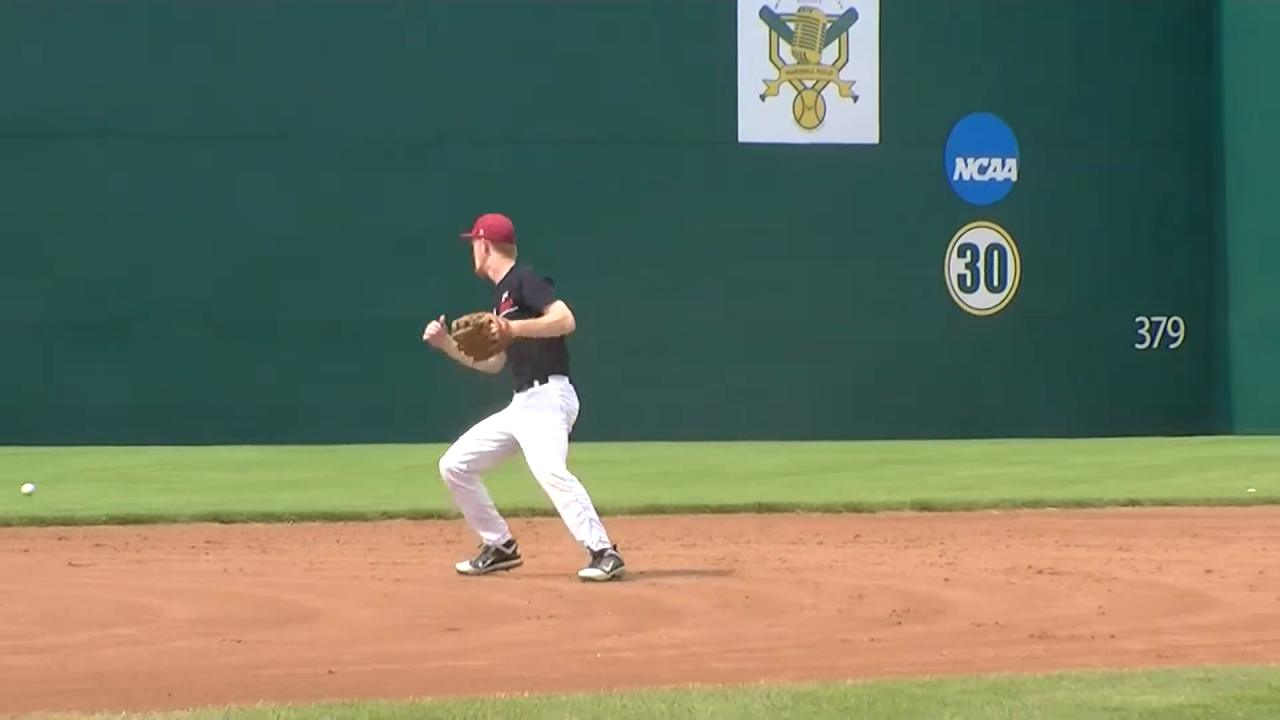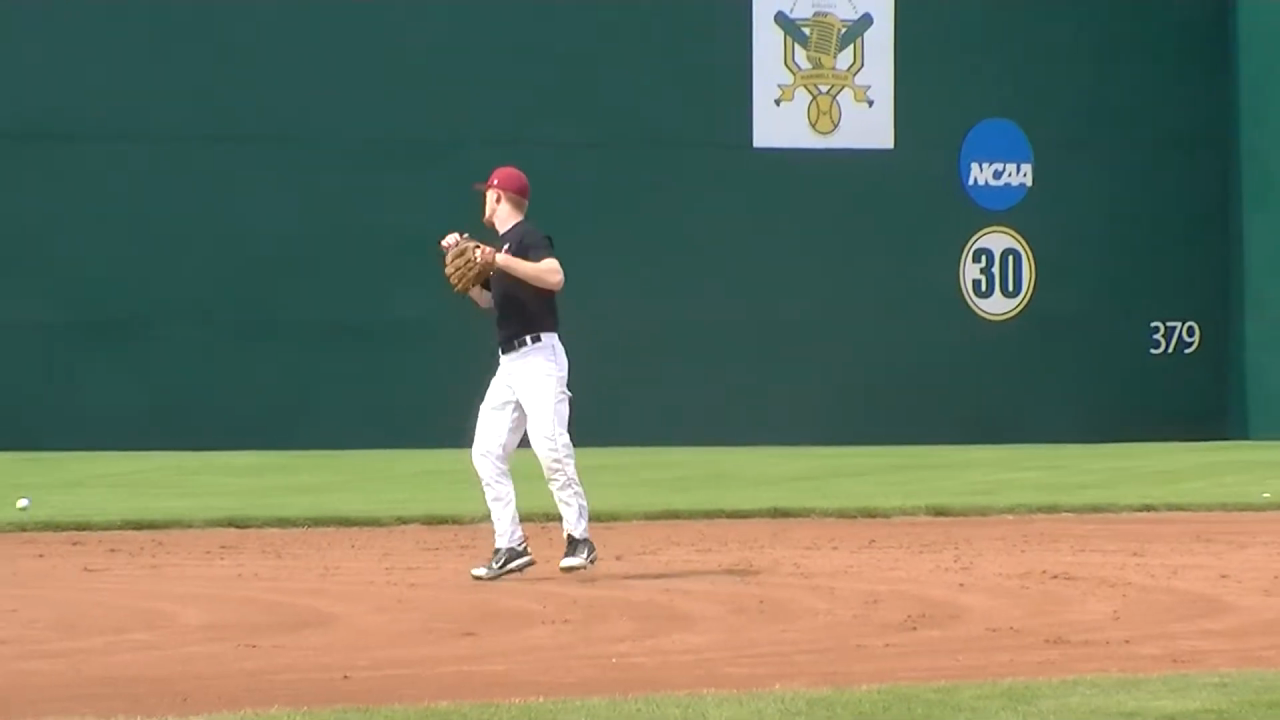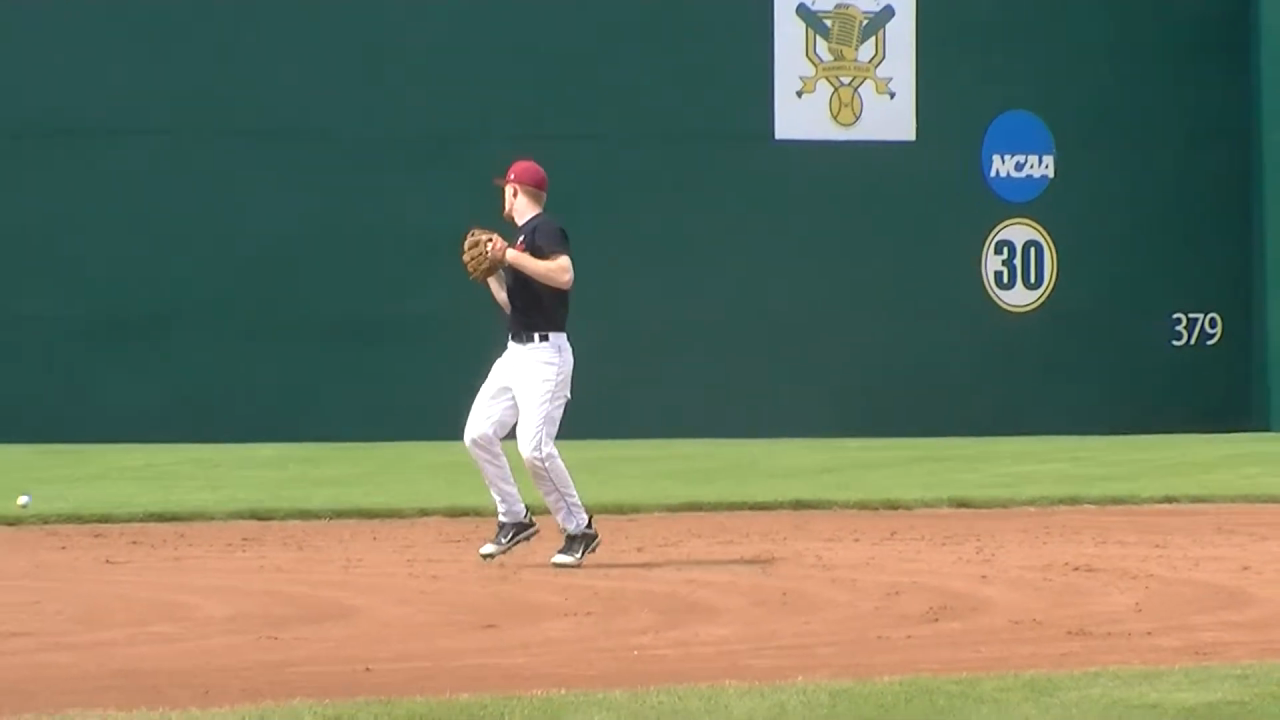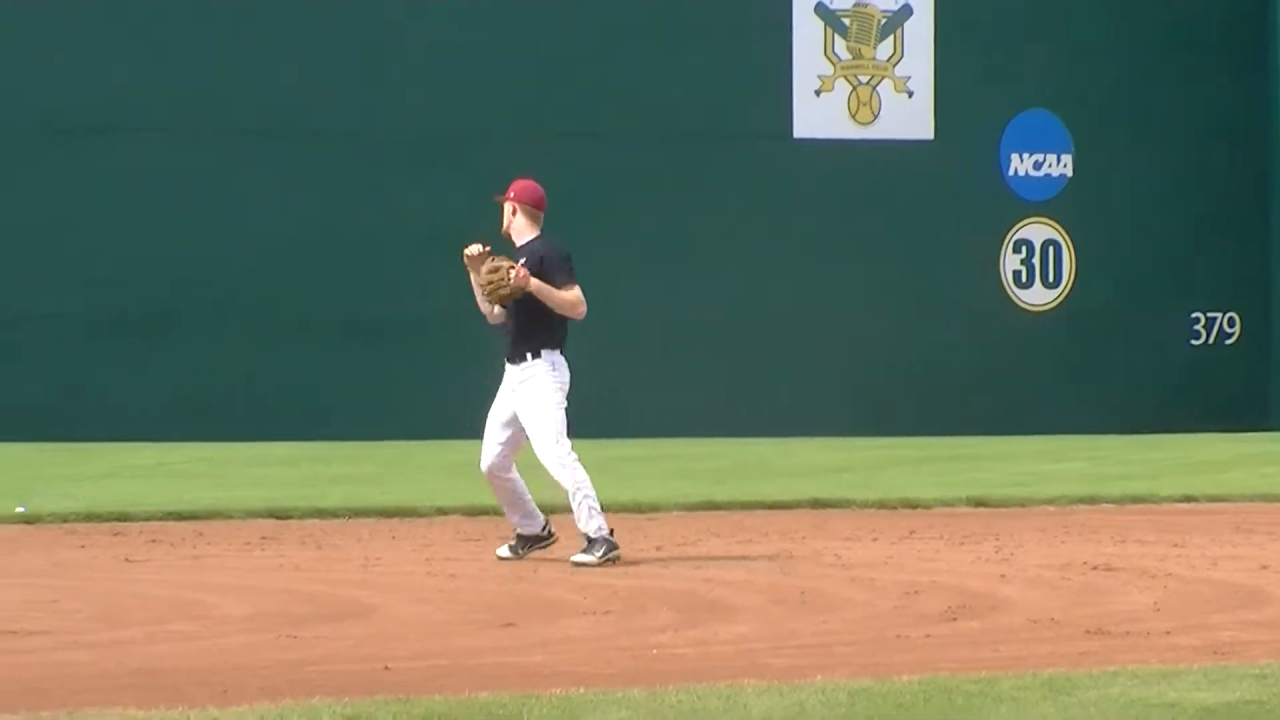
dt=0.2s
person 1, frame 1
left shoulder: (525, 280)
right shoulder: (500, 295)
left elbow: (565, 321)
right elbow: (495, 363)
left wrist: (513, 329)
right wrist: (448, 345)
left hip: (550, 399)
right hip: (520, 404)
left knee: (549, 469)
right knee: (454, 466)
left ankle: (603, 551)
right ankle: (500, 545)
person 1, frame 2
left shoulder: (528, 235)
right shoulder: (503, 244)
left elbow: (554, 277)
right elbow: (484, 298)
left wrist: (502, 261)
left hip: (539, 359)
right hip: (509, 366)
left knee: (550, 444)
right knee: (488, 455)
left ankle: (578, 536)
right ankle: (511, 547)
person 1, frame 3
left shoulder: (543, 228)
right shoulder: (519, 237)
left elbow: (564, 276)
left wrist: (510, 256)
right wrist: (489, 264)
left hip: (545, 354)
right hip: (515, 354)
left knee: (533, 447)
right knee: (478, 434)
left ankle: (579, 528)
right ankle: (514, 519)
person 1, frame 4
left shoulder: (547, 253)
right shoulder: (516, 259)
left elbow: (578, 307)
right elbow: (493, 315)
left wrist: (532, 285)
right wrist: (476, 272)
left hip: (542, 371)
right hip: (514, 374)
left knee: (556, 454)
right knee: (493, 463)
left ankle: (600, 536)
right ankle: (533, 530)
